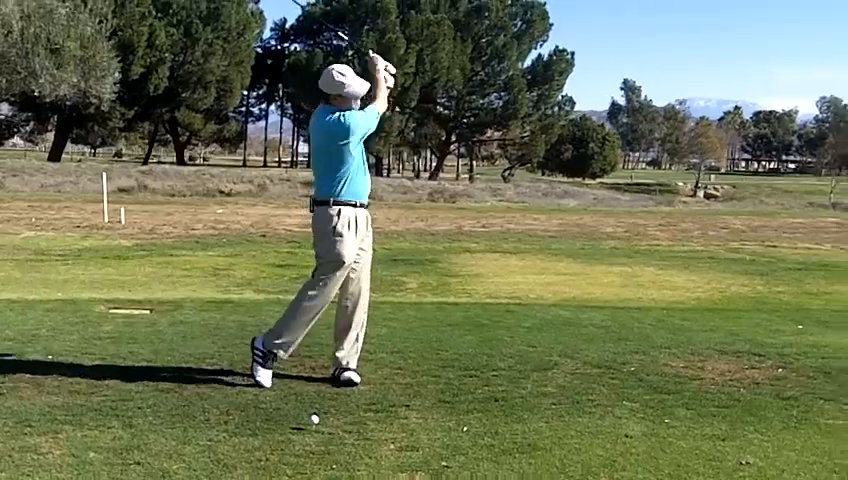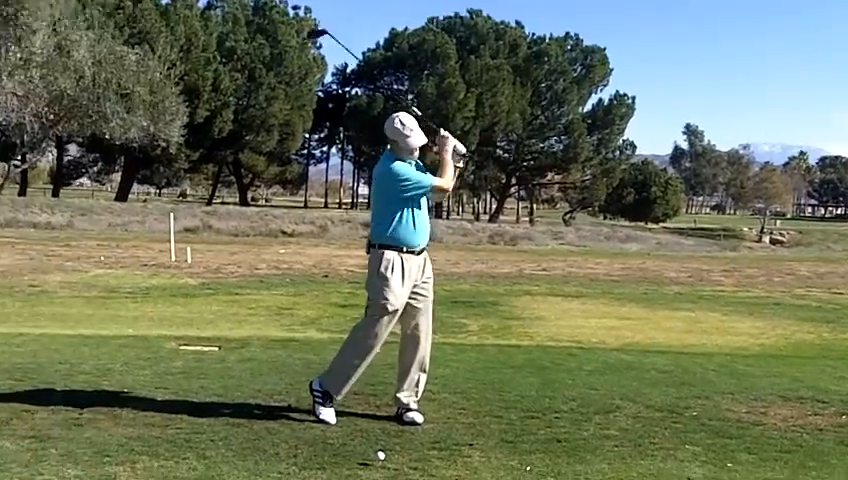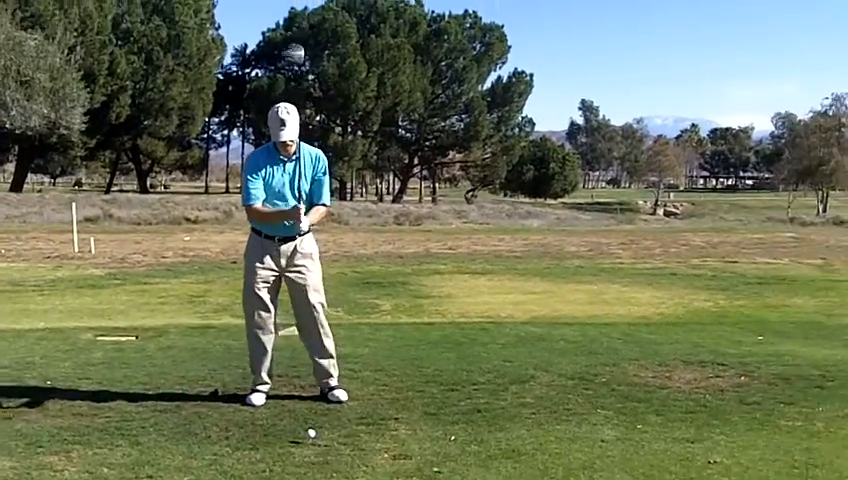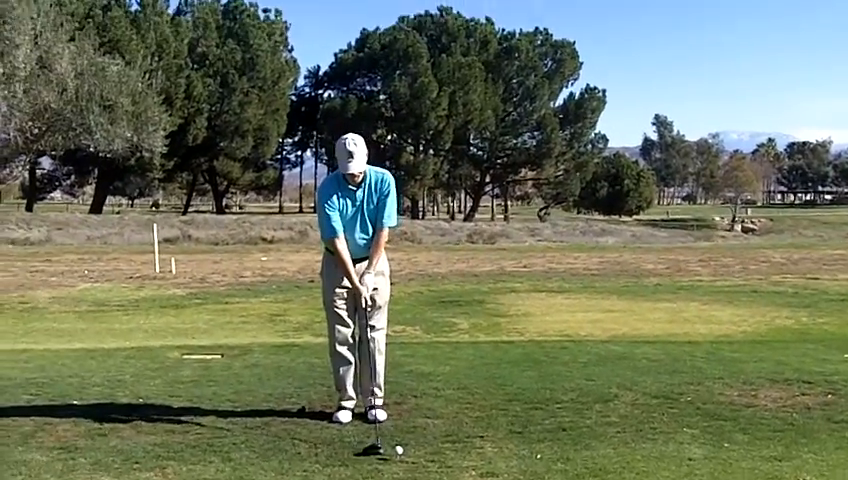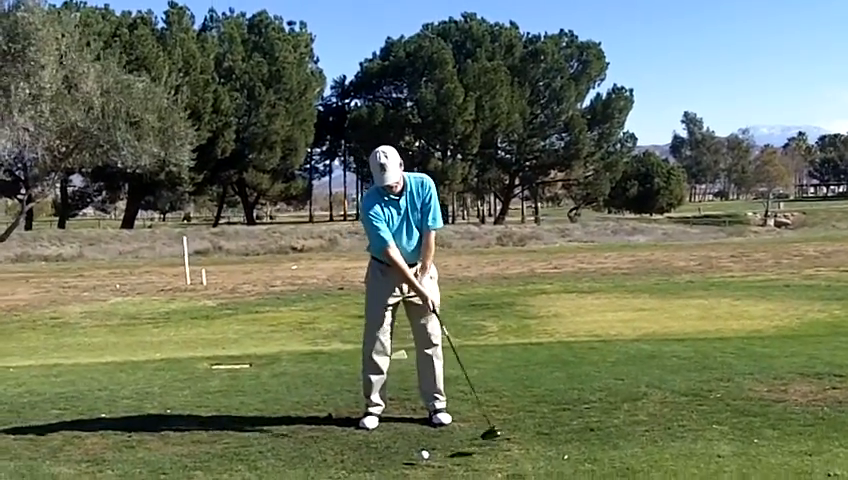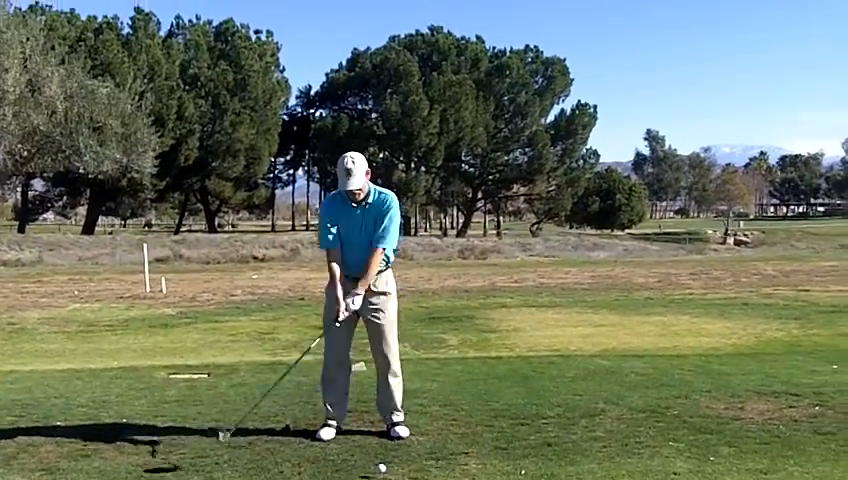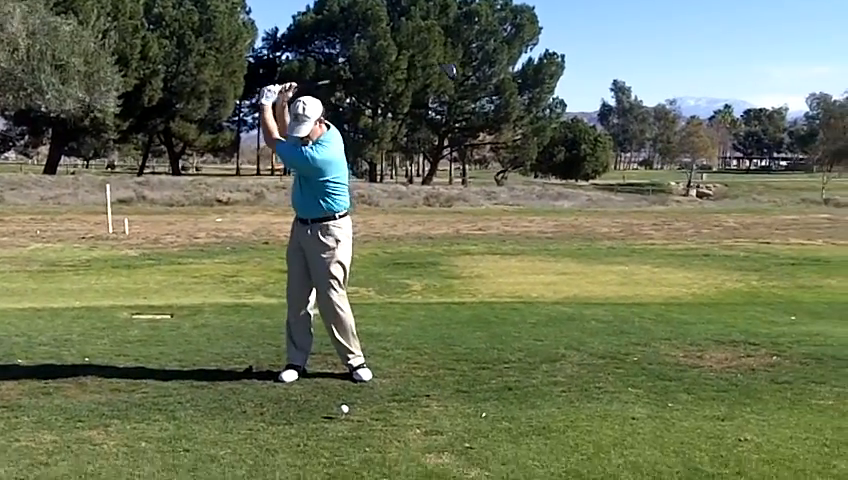
dt=0.7s
person 1, frame 1
left shoulder: (331, 112)
right shoulder: (343, 123)
left elbow: (370, 113)
right elbow: (375, 109)
left wrist: (382, 86)
right wrist: (379, 72)
left hip: (356, 215)
right hip: (339, 216)
left knee: (357, 294)
right knee: (322, 288)
left ankle: (345, 363)
right ankle: (269, 348)
person 1, frame 2
left shoulder: (410, 162)
right shoulder: (391, 170)
left elbow: (441, 184)
right elbow: (442, 187)
left wrist: (448, 156)
right wrist: (445, 152)
left hip: (420, 260)
right hip: (392, 261)
left knee: (419, 335)
right knee: (373, 331)
left ankle: (407, 401)
right ankle: (325, 388)
person 1, frame 3
left shoulder: (317, 158)
right shoulder: (256, 160)
left elbow: (321, 205)
right elbow: (252, 211)
left wrist: (306, 219)
right wrist: (287, 215)
left hip: (301, 245)
right hip: (263, 246)
left knee: (312, 312)
right knee: (260, 317)
left ankle: (328, 380)
right ankle: (261, 383)
person 1, frame 4
left shoulder: (383, 180)
right shoulder: (328, 189)
left elbow: (383, 231)
right elbow: (336, 240)
left wrist: (369, 273)
right wrist: (355, 283)
left hip: (373, 263)
right hip: (337, 265)
left knee: (374, 333)
right knee: (341, 335)
left ankle: (374, 400)
right ankle: (346, 400)
person 1, frame 5
left shoulder: (423, 185)
right shoulder: (371, 202)
left elbow: (429, 235)
right elbow: (389, 251)
left wrist: (424, 278)
right wrist: (415, 289)
left hip: (421, 268)
right hip: (383, 272)
left knee: (430, 340)
right knee: (376, 342)
left ankle: (436, 404)
right ankle: (374, 405)
person 1, frame 6
left shoulder: (387, 202)
right shoulder: (331, 204)
left elbow: (378, 253)
right elbow: (333, 254)
left wrist: (360, 292)
right wrist: (338, 296)
left hip: (379, 283)
right hip: (343, 284)
left knee: (386, 354)
right knee: (335, 354)
left ankle: (394, 417)
right ankle: (334, 417)
person 1, frame 7
left shoulder: (315, 156)
right shoulder: (328, 132)
left elbow: (274, 142)
right elbow: (286, 139)
left wrist: (264, 107)
right wrist: (281, 103)
left hip: (329, 231)
right hip: (302, 226)
left knee: (331, 298)
right knee: (297, 297)
left ankle: (355, 360)
right ankle: (296, 361)
